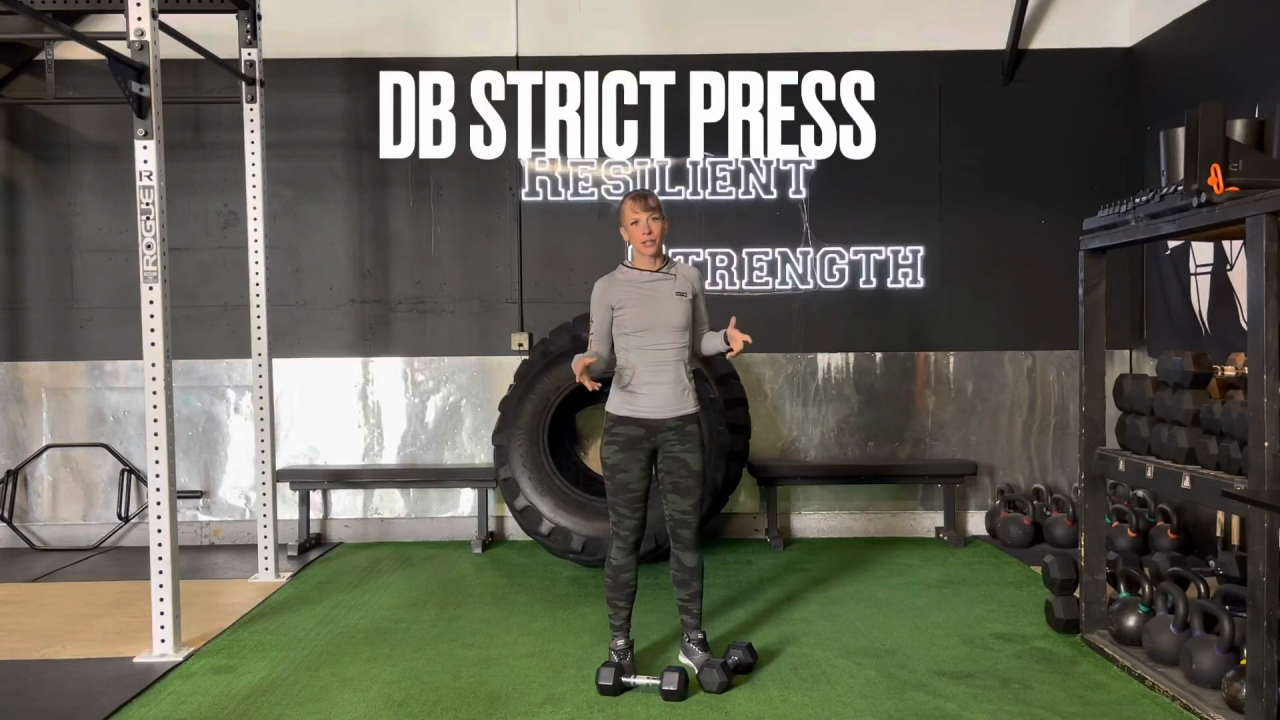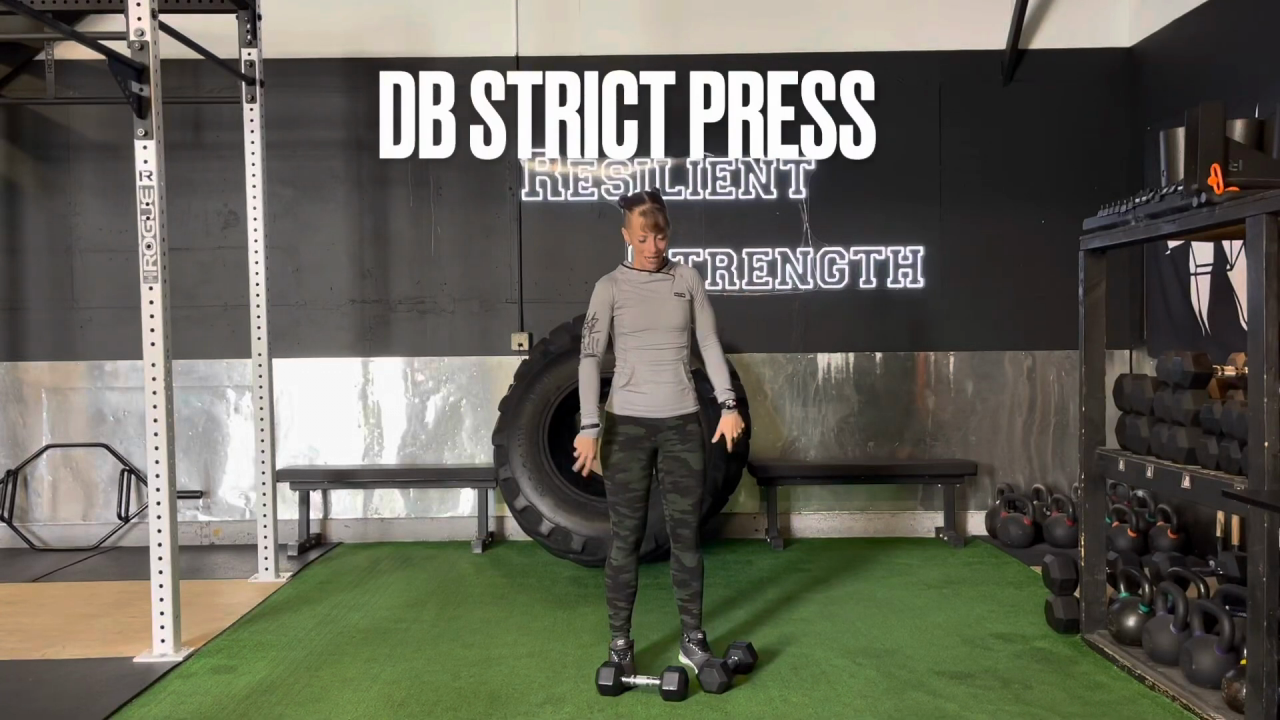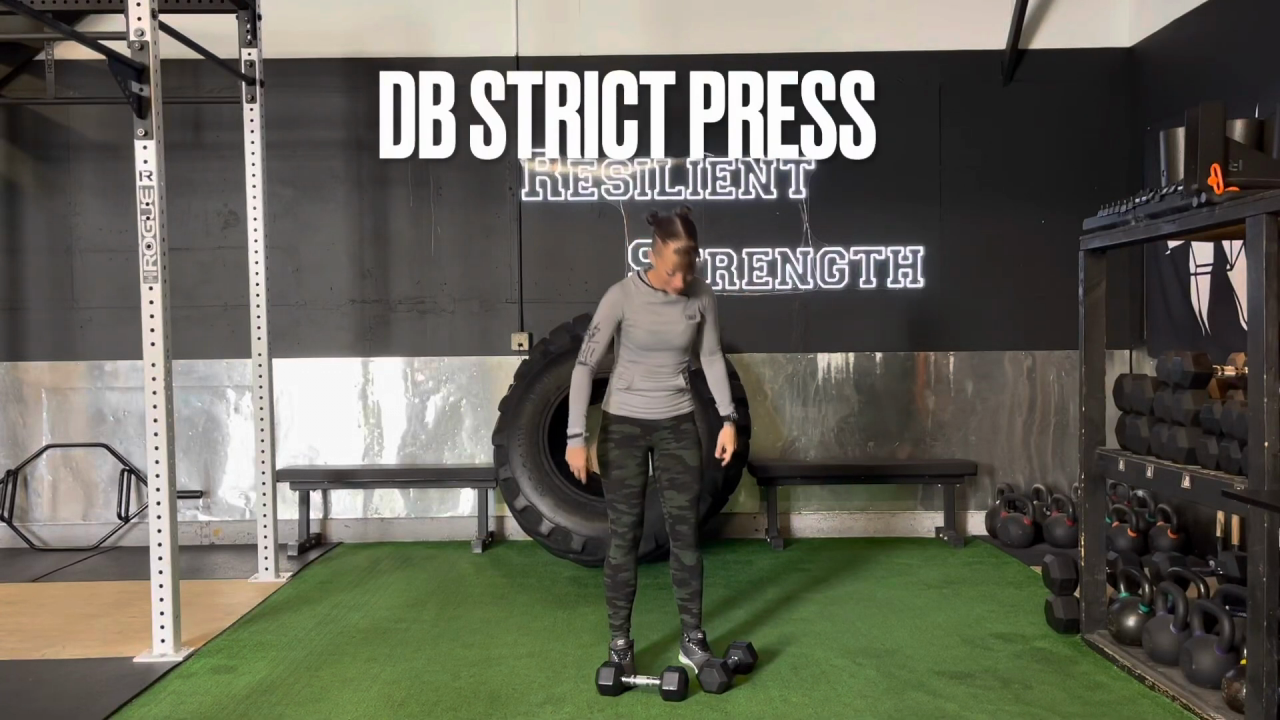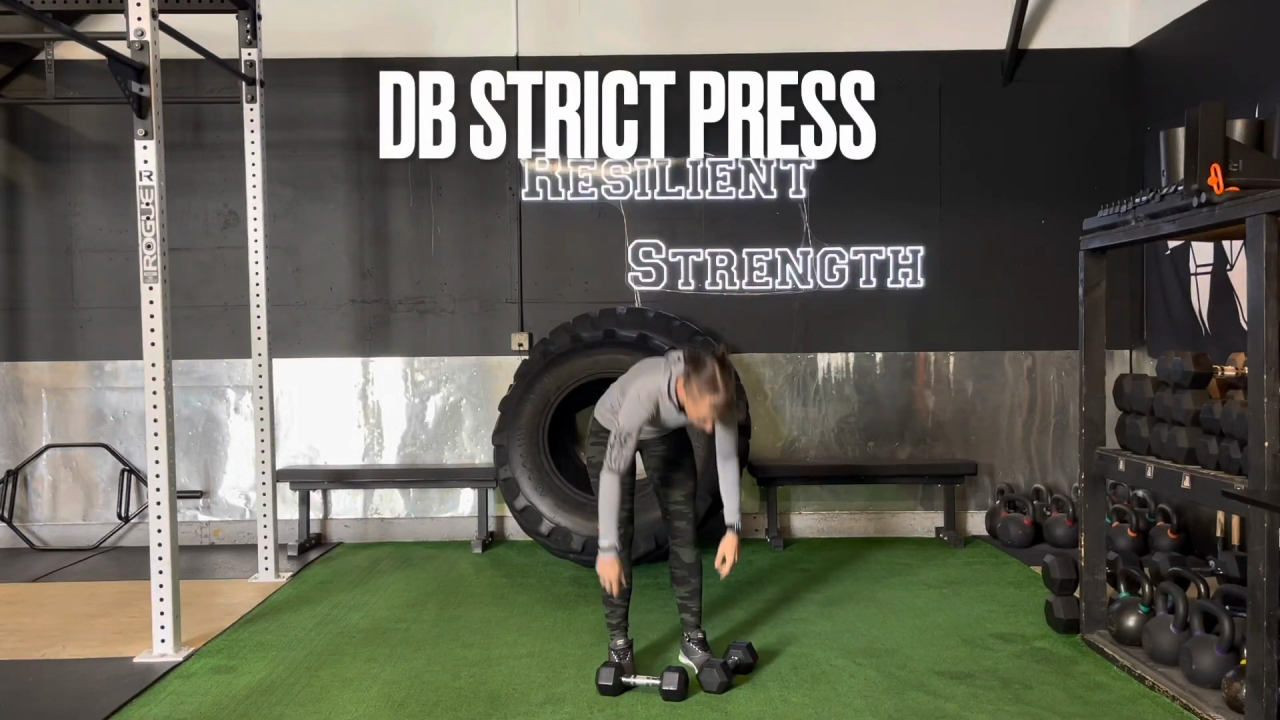
dt=0.3s
person 1, frame 1
left shoulder: (688, 278)
right shoulder: (608, 287)
right elbow: (601, 353)
left wrist: (727, 339)
right wrist: (585, 362)
left hip: (681, 422)
right hip: (627, 423)
left knee: (686, 533)
right knee: (625, 536)
left ankle: (693, 636)
right ankle: (620, 641)
person 1, frame 2
left shoulder: (688, 279)
right shoulder: (610, 287)
left elbow: (710, 346)
right elbow: (590, 357)
left wrist: (728, 404)
right wrist: (589, 424)
left hip: (682, 423)
right hip: (627, 424)
left knee: (685, 533)
right knee: (626, 535)
left ankle: (693, 638)
right ankle: (620, 641)
person 1, frame 3
left shoulder: (701, 297)
right shoulder: (622, 296)
left elbow: (712, 357)
right elbow: (585, 364)
left wrist: (727, 417)
right wrist: (576, 435)
left hip: (677, 423)
right hip: (623, 423)
left knee: (685, 531)
right knee: (624, 533)
left ankle: (693, 637)
right ankle: (620, 641)
person 1, frame 4
left shoulder: (716, 396)
right shoulder: (647, 390)
left elbow: (728, 459)
right elbow: (612, 471)
left wrist: (732, 527)
right wrist: (608, 548)
left hip: (668, 438)
right hip: (611, 429)
left knee: (683, 530)
right knee: (618, 532)
left ankle: (693, 640)
right ankle: (619, 644)
